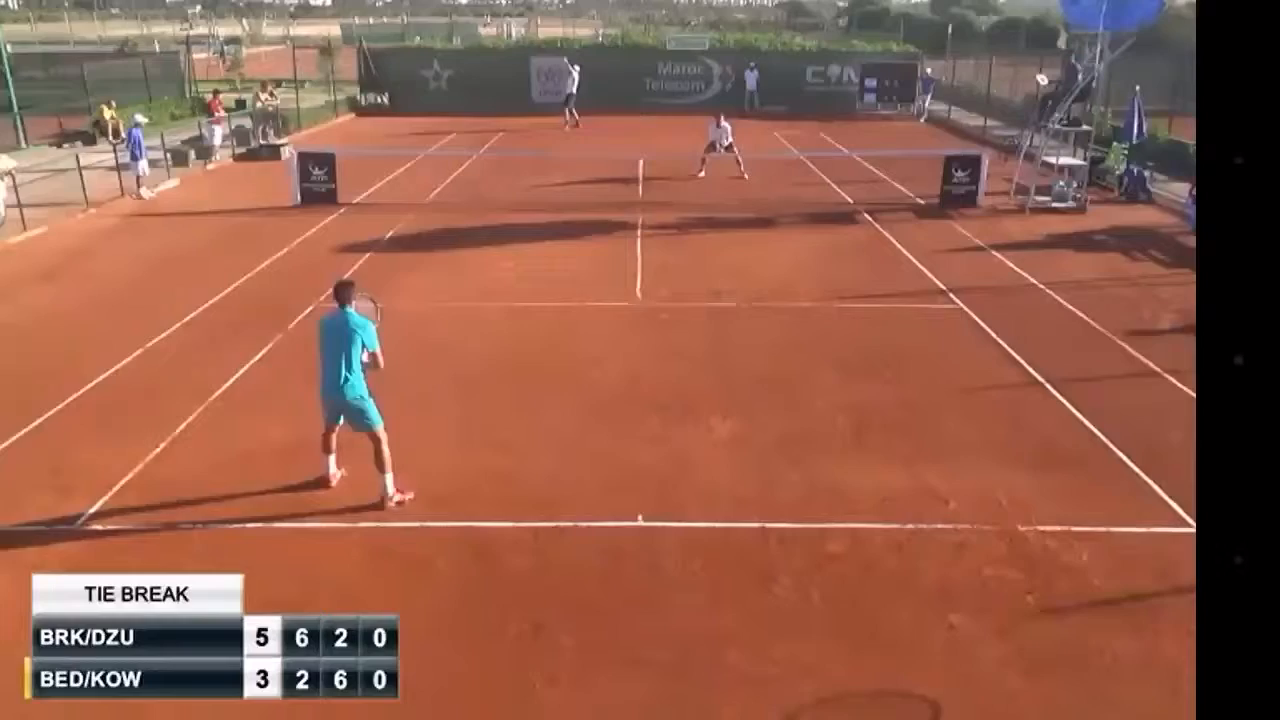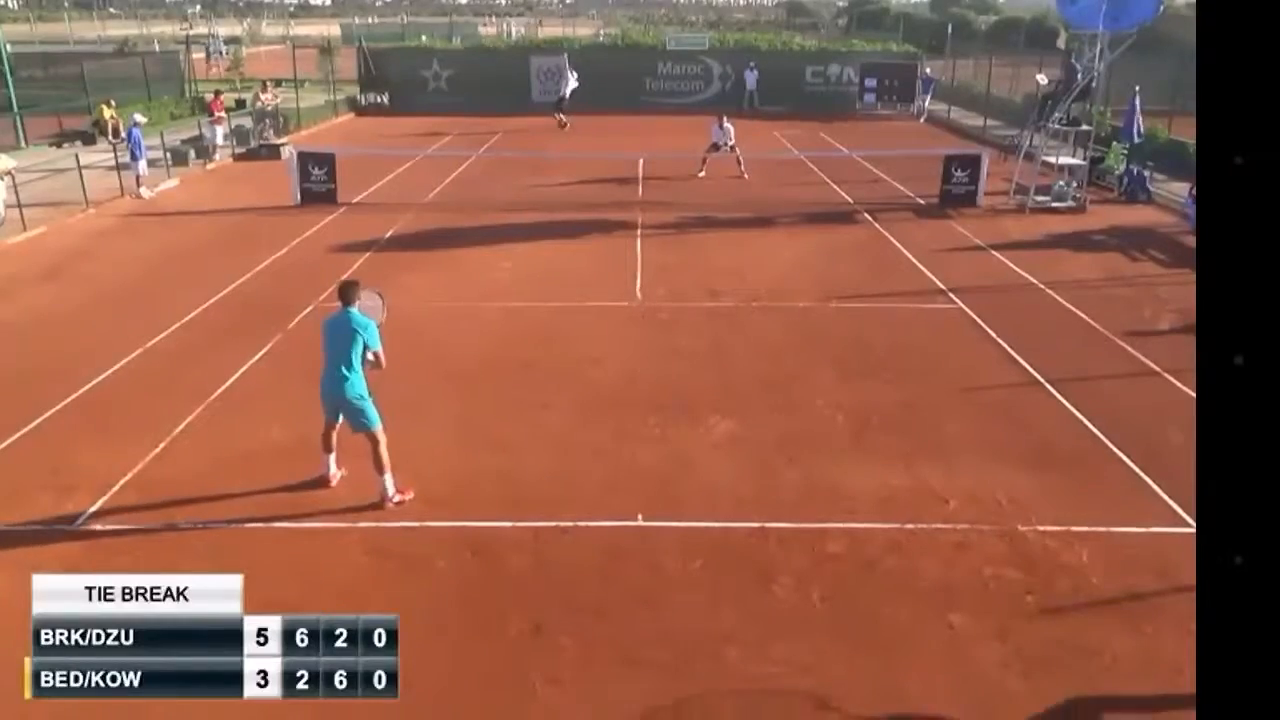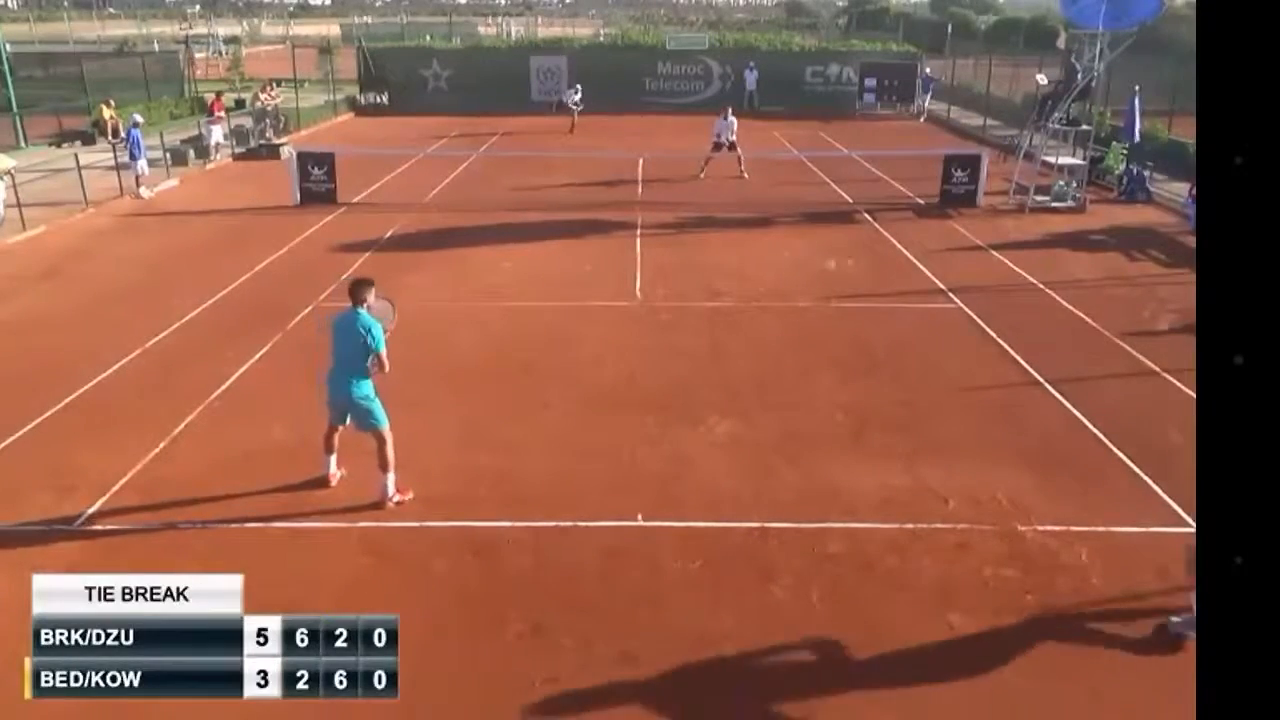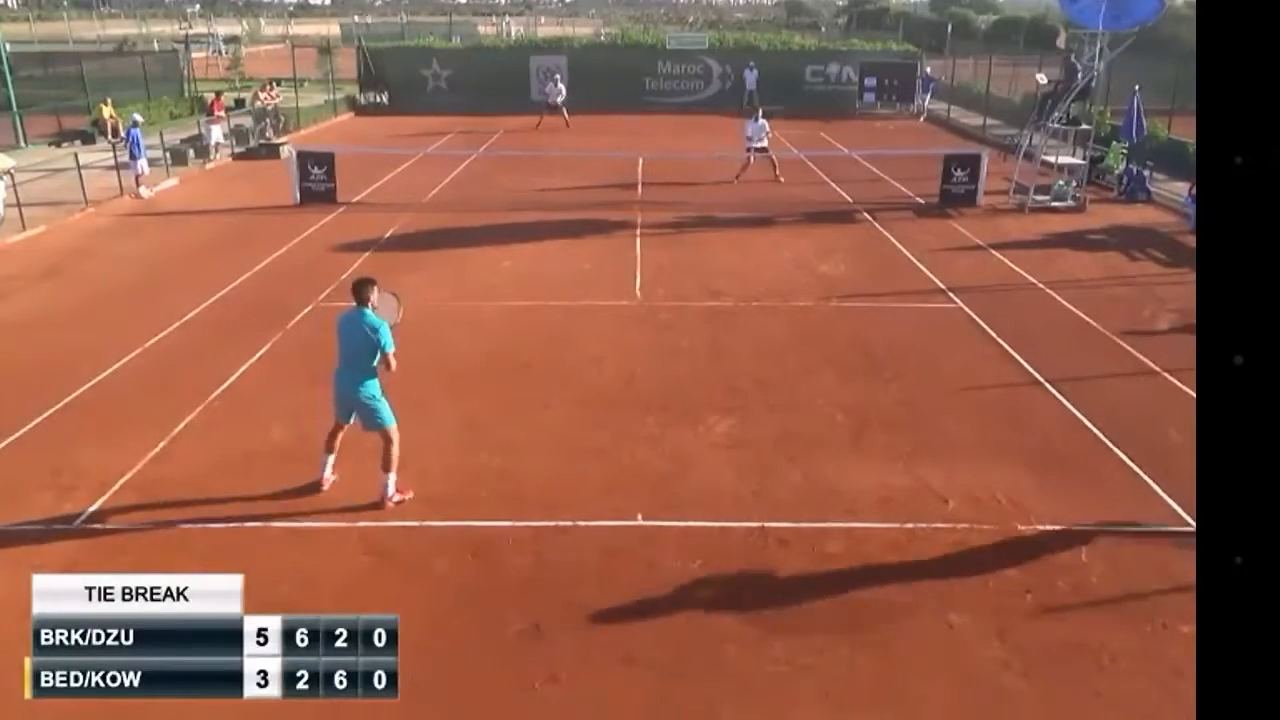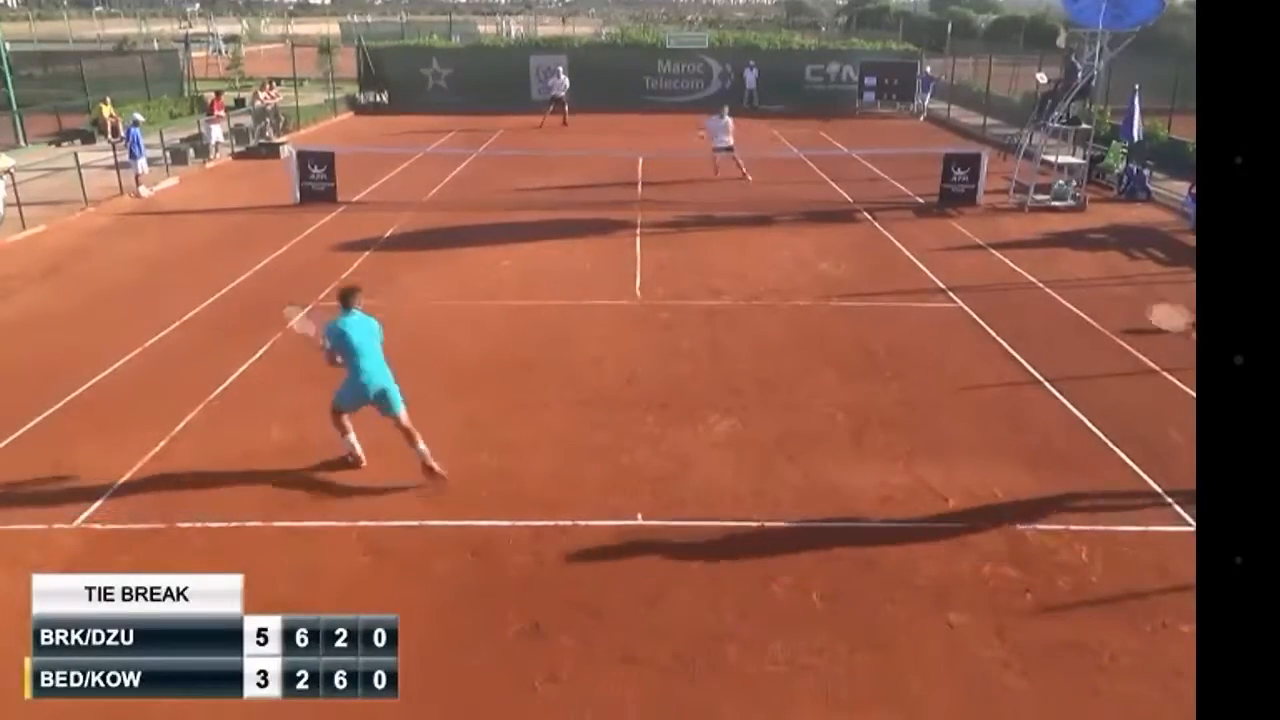
dt=0.7s
person 1, frame 1
left shoulder: (324, 323)
right shoulder: (364, 325)
right elbow: (379, 364)
left hip: (328, 389)
right hip: (353, 392)
left knee: (330, 429)
right knee: (380, 439)
left ankle: (332, 473)
right ankle: (389, 493)
person 1, frame 2
left shoulder: (328, 322)
right shoulder: (365, 325)
right elbow: (381, 364)
left hip: (328, 387)
right hip: (352, 391)
left knee: (330, 427)
right knee: (378, 439)
left ankle: (331, 472)
right ankle: (390, 493)
person 1, frame 3
left shoulder: (338, 320)
right shoulder: (372, 326)
right elbow: (384, 367)
right wrist: (377, 361)
left hip: (335, 387)
right hip: (359, 391)
left knee: (333, 428)
right knee: (385, 438)
left ankle: (332, 472)
right ankle: (390, 493)
person 1, frame 4
left shoulder: (344, 319)
right shoulder: (379, 326)
right elbow: (390, 366)
right wrist: (389, 354)
left hip: (342, 385)
right hip: (366, 390)
left knee: (339, 428)
right knee: (391, 438)
left ankle: (326, 476)
right ankle: (389, 493)
person 1, frame 5
left shoulder: (335, 326)
right shoulder: (372, 323)
left elbow: (332, 361)
left wrist: (337, 357)
left hip: (359, 382)
right hip: (382, 380)
left knee: (337, 412)
right knee: (404, 425)
left ankle: (356, 454)
right ankle: (427, 462)
